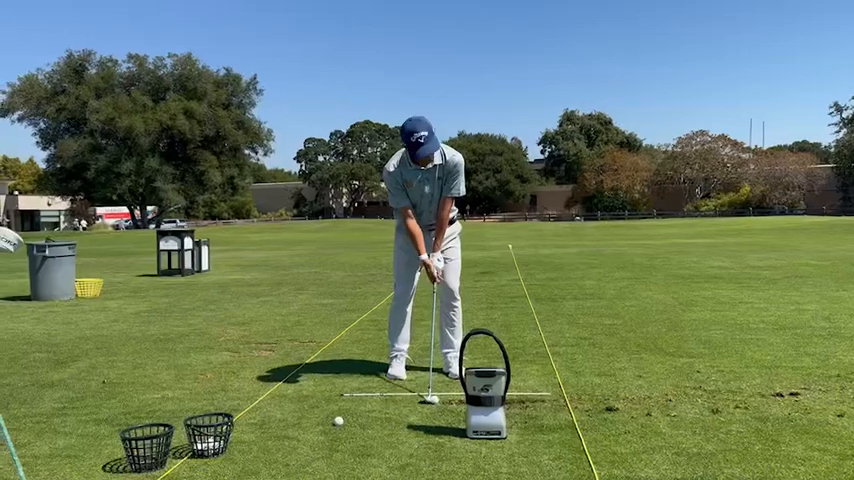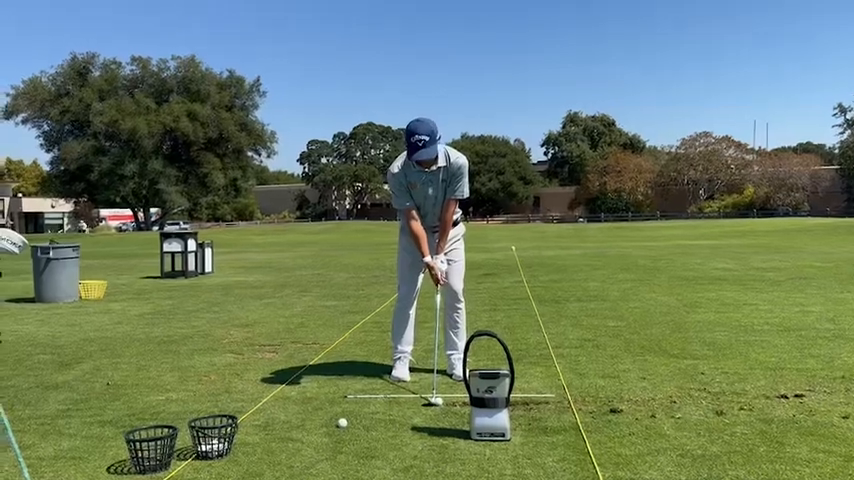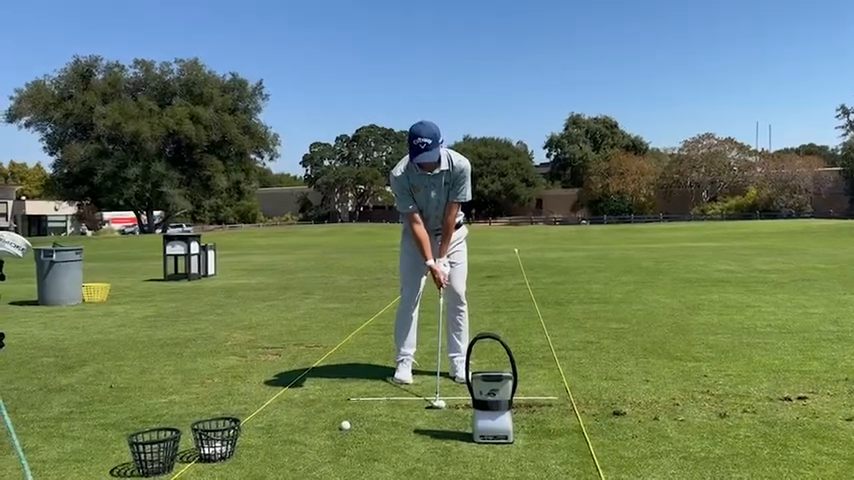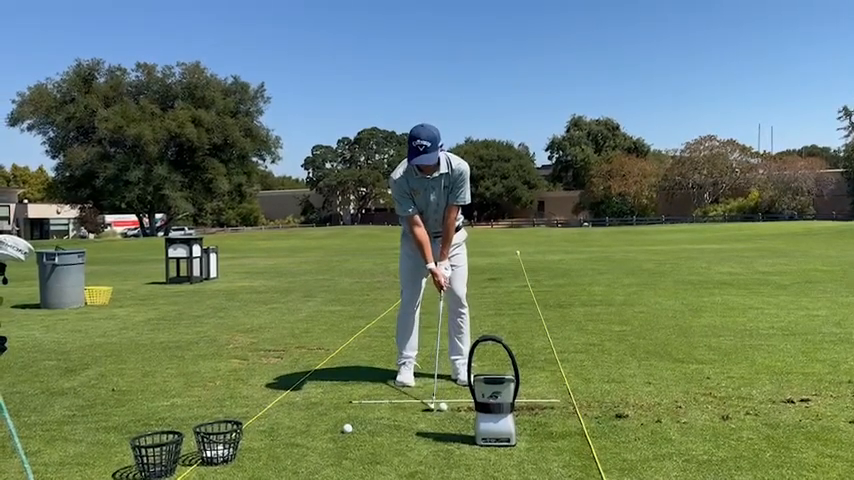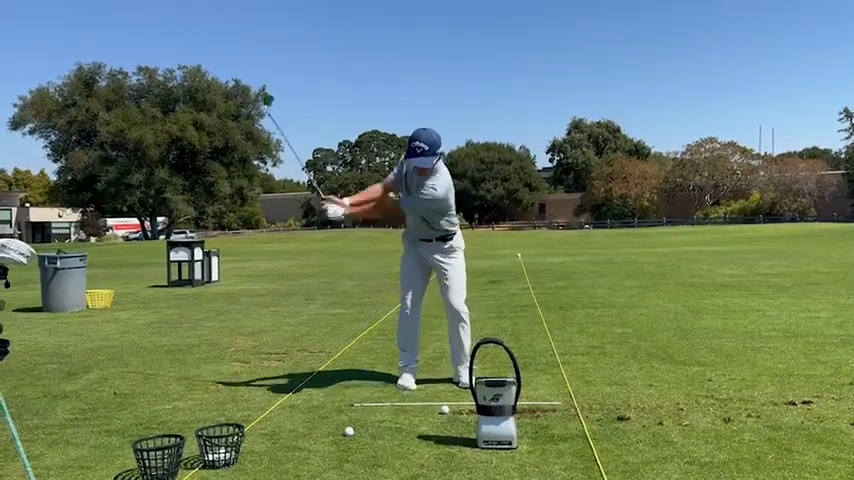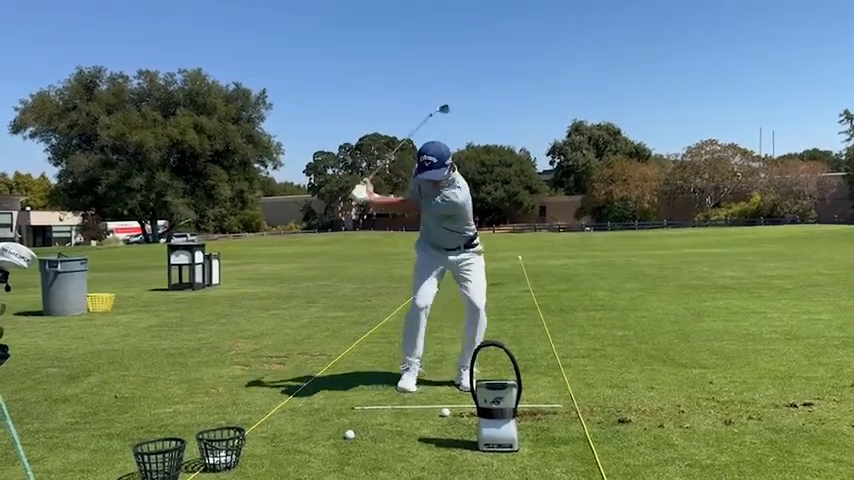
dt=0.5s
person 1, frame 1
left shoulder: (453, 160)
right shoulder: (393, 170)
left elbow: (445, 208)
right elbow: (408, 216)
left wrist: (436, 251)
right wrist: (424, 257)
left hip: (446, 230)
right hip: (410, 232)
left knee: (451, 292)
right knee: (403, 294)
left ankle: (452, 357)
right ankle: (397, 357)
person 1, frame 2
left shoulder: (457, 162)
right shoulder: (397, 171)
left elbow: (449, 211)
right elbow: (412, 218)
left wrist: (440, 253)
right wrist: (427, 258)
left hip: (449, 232)
right hip: (413, 234)
left knee: (455, 294)
right knee: (406, 295)
left ankle: (456, 359)
right ankle: (401, 359)
person 1, frame 3
left shoulder: (460, 166)
right shoulder: (400, 175)
left elbow: (451, 214)
right elbow: (415, 221)
left wrist: (442, 257)
right wrist: (430, 262)
left hip: (452, 235)
right hip: (415, 236)
left knee: (457, 297)
right knee: (409, 298)
left ankle: (459, 362)
right ankle: (404, 361)
person 1, frame 4
left shoulder: (458, 169)
right shoulder: (399, 178)
left elbow: (451, 217)
right elbow: (415, 224)
left wrist: (443, 259)
right wrist: (431, 265)
left hip: (451, 238)
right hip: (415, 240)
left knee: (458, 300)
right knee: (410, 301)
left ankle: (460, 365)
right ankle: (406, 364)
person 1, frame 5
left shoulder: (437, 189)
right shoulder: (412, 162)
right elbow: (384, 188)
left wrist: (349, 212)
right wrist: (347, 201)
left hip: (445, 246)
right hip: (415, 243)
left knee: (456, 306)
right knee: (409, 306)
left ankle: (462, 368)
right ankle: (408, 367)
person 1, frame 6
left shoulder: (456, 195)
right shoulder: (427, 174)
left elbow: (413, 204)
right elbow: (414, 197)
left wrist: (376, 200)
right wrist: (378, 198)
left hip: (466, 252)
right hip: (431, 249)
left knee: (476, 308)
right knee: (420, 304)
left ankle: (465, 371)
right ankle: (410, 370)
